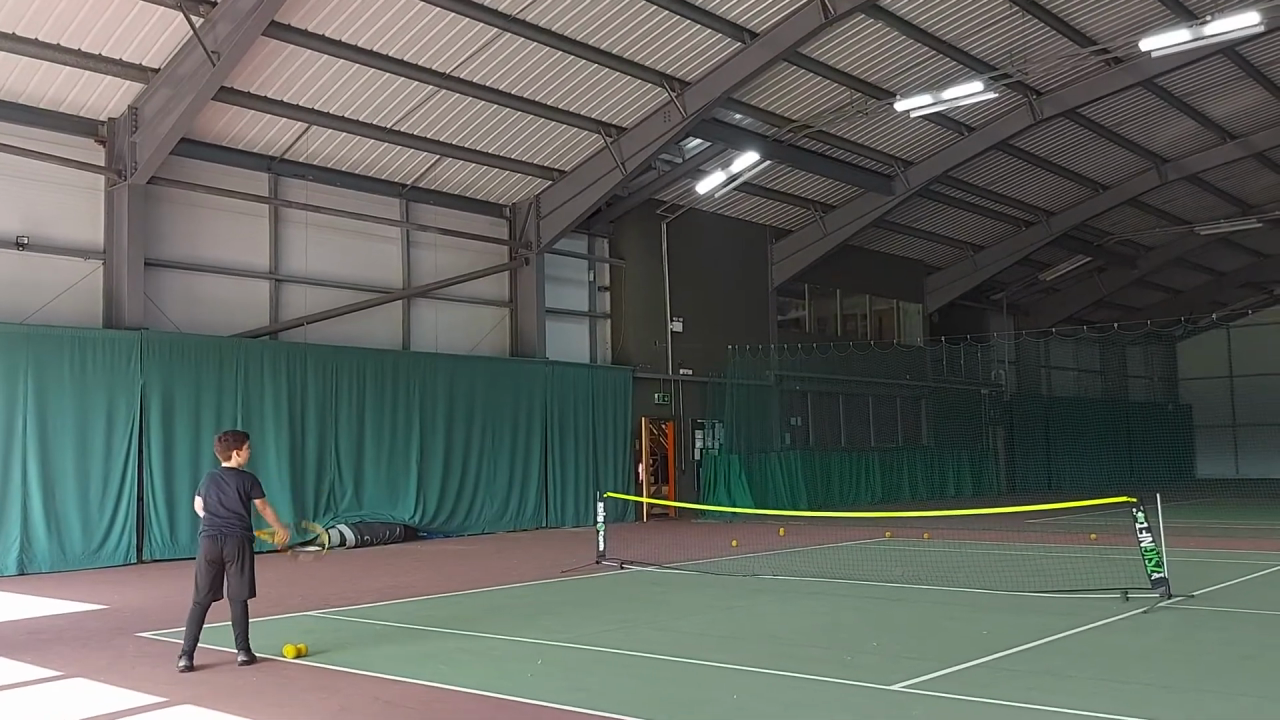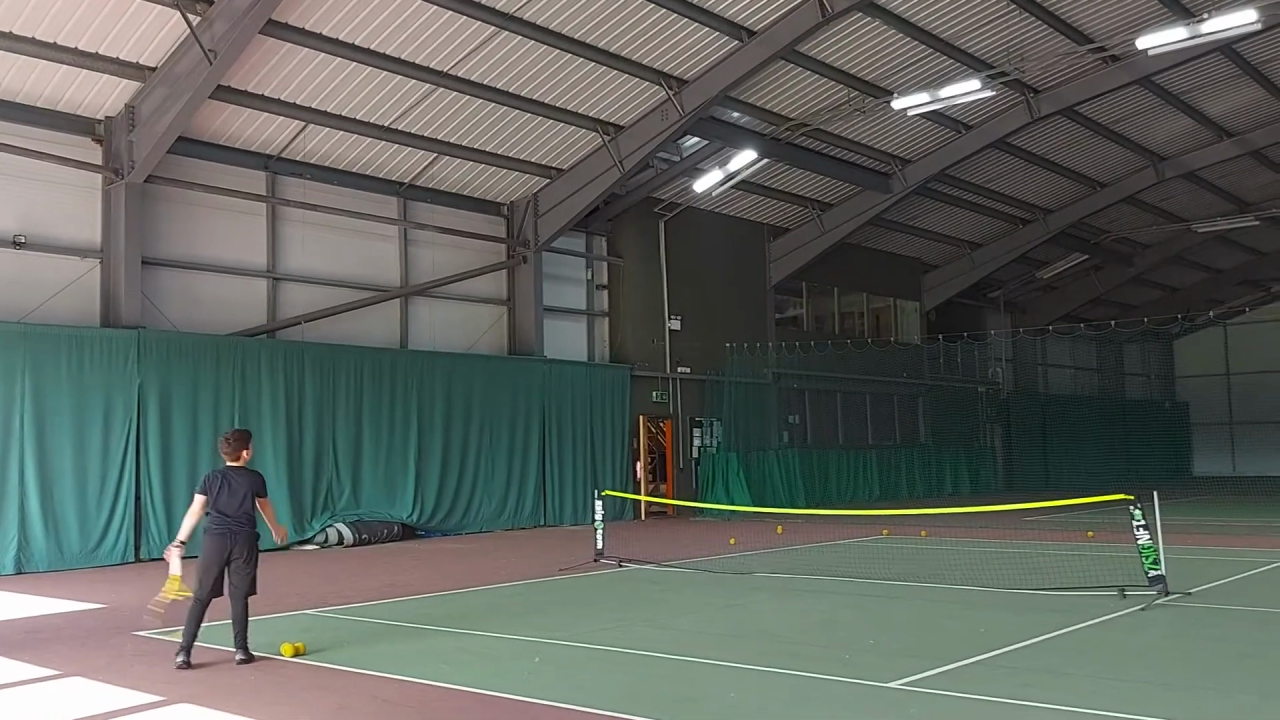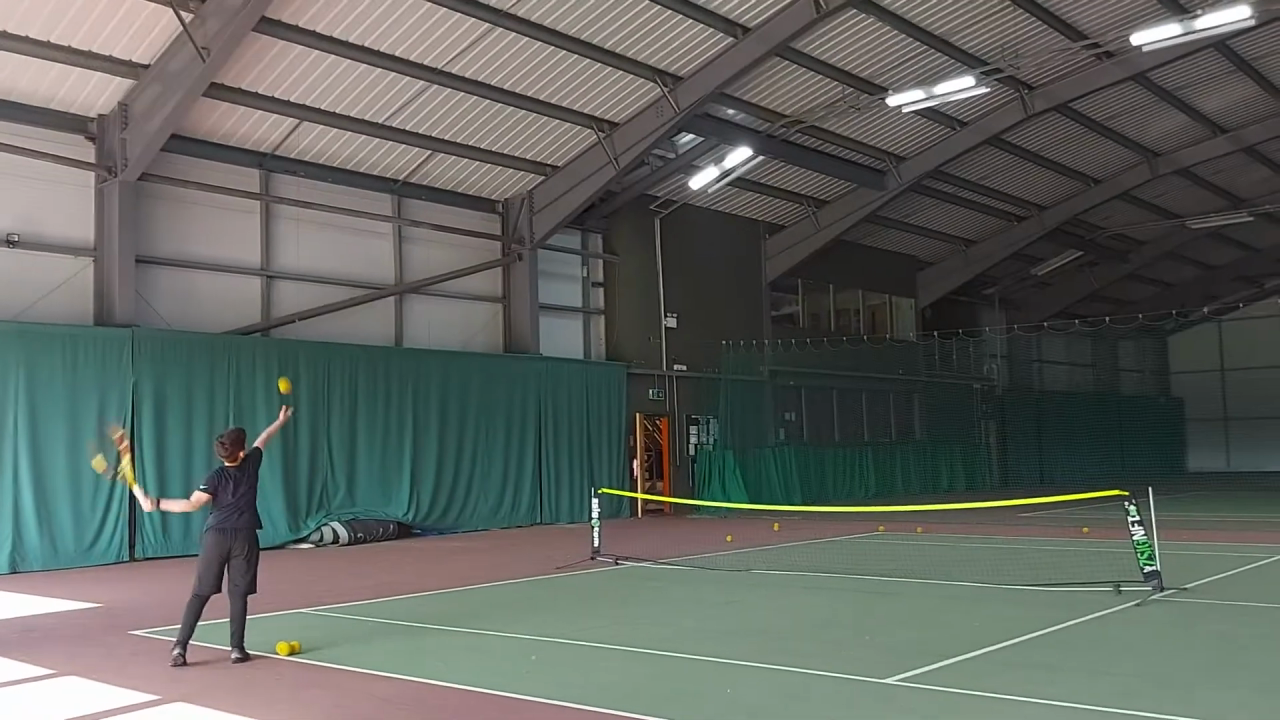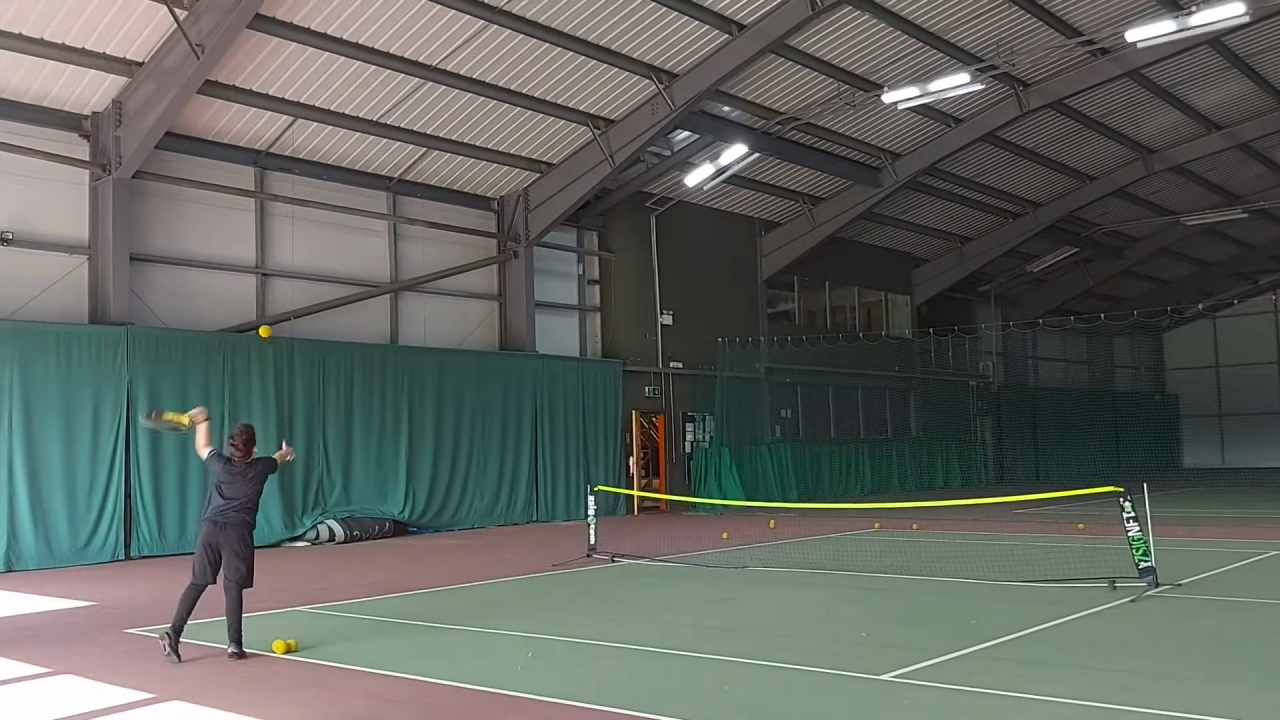
dt=0.3s
person 1, frame 1
left shoulder: (208, 478)
right shoulder: (247, 479)
left elbow: (198, 507)
right elbow: (264, 509)
right wrist: (279, 529)
left hip: (209, 541)
right hip: (237, 542)
left knee: (201, 601)
right knee: (238, 599)
left ankle: (186, 655)
right ankle: (243, 651)
person 1, frame 2
left shoulder: (211, 478)
right shoulder: (255, 479)
left elbow: (195, 512)
right elbow: (265, 506)
left wrist: (180, 541)
right wrist: (276, 529)
left hip: (215, 539)
right hip: (244, 541)
left knee: (201, 597)
right knee: (239, 597)
left ankle: (184, 652)
right ankle: (241, 650)
person 1, frame 3
left shoulder: (215, 478)
right shoulder: (251, 464)
left elbow: (192, 504)
right elbow: (262, 440)
left wrist: (156, 503)
right wrist: (280, 420)
left hip: (216, 537)
right hip: (244, 538)
left knee: (200, 593)
right knee: (238, 594)
left ankle: (180, 645)
right ankle: (237, 648)
person 1, frame 4
left shoulder: (221, 466)
right shoulder: (260, 465)
left elbow: (202, 448)
right elbow: (278, 459)
left wrist: (202, 421)
right wrist: (285, 452)
left hip: (211, 528)
right hip: (239, 534)
left knee: (197, 584)
right knee: (234, 589)
left ankle: (173, 633)
right ankle: (234, 644)
